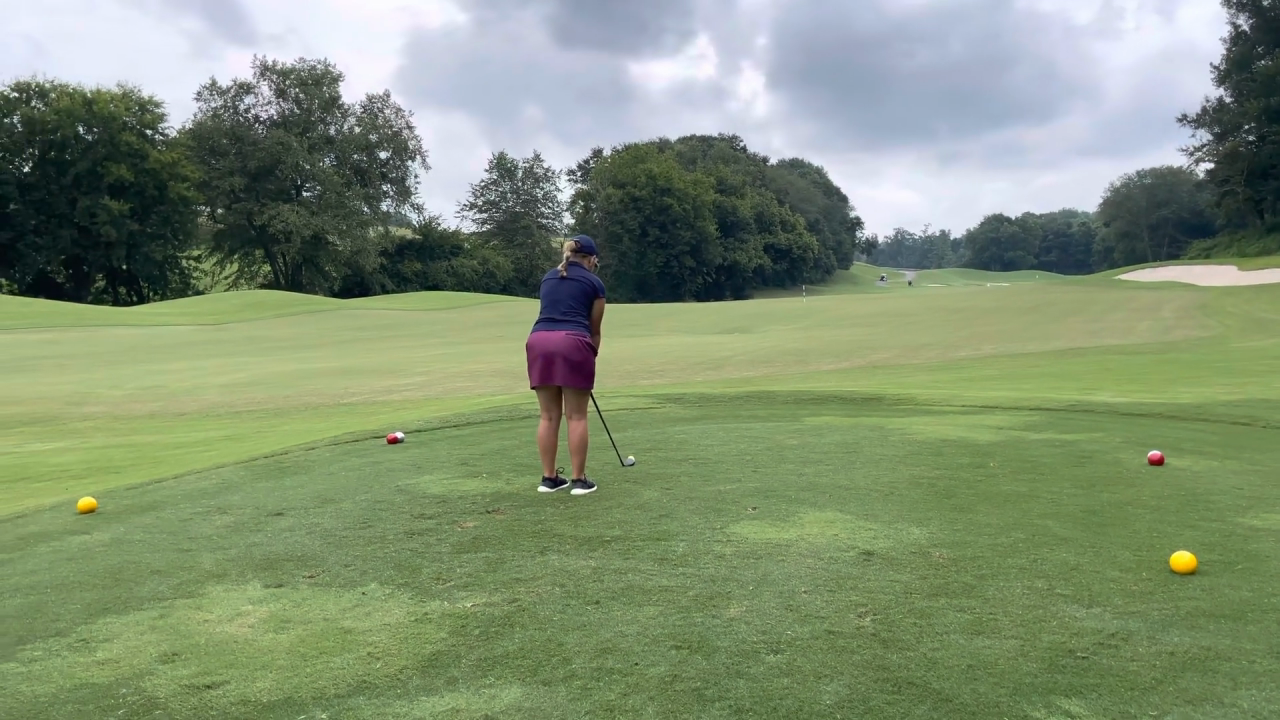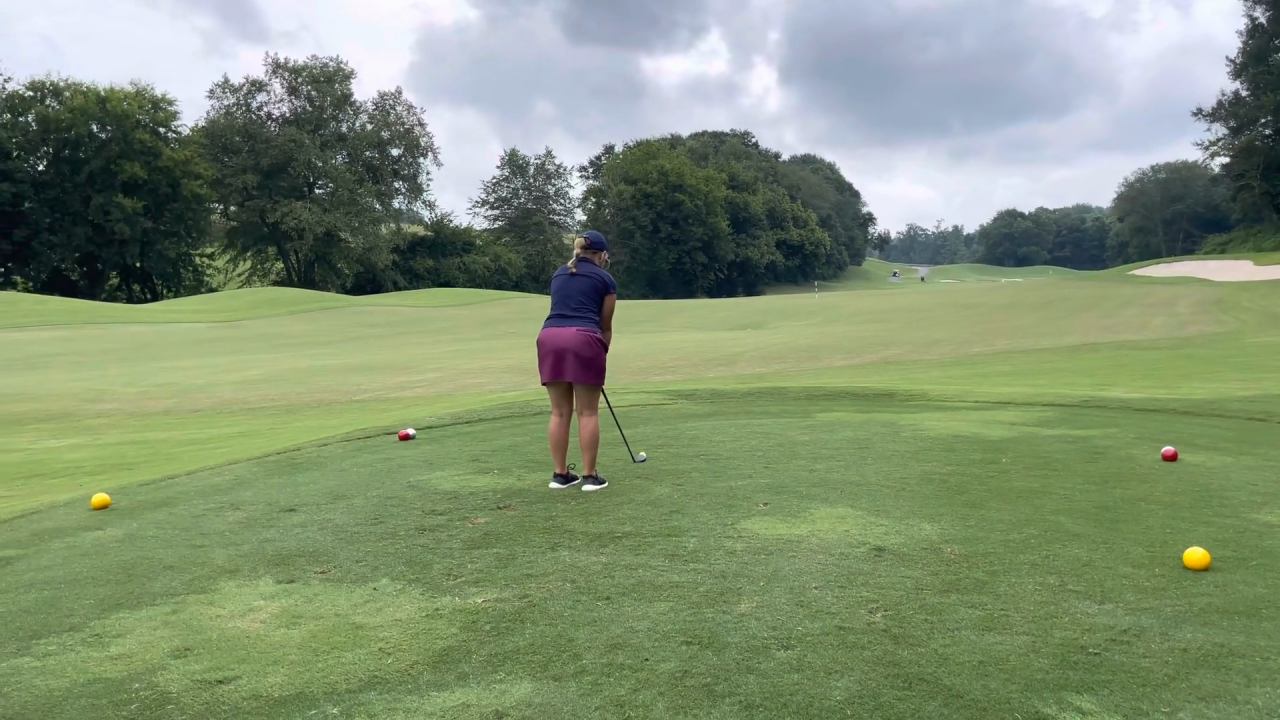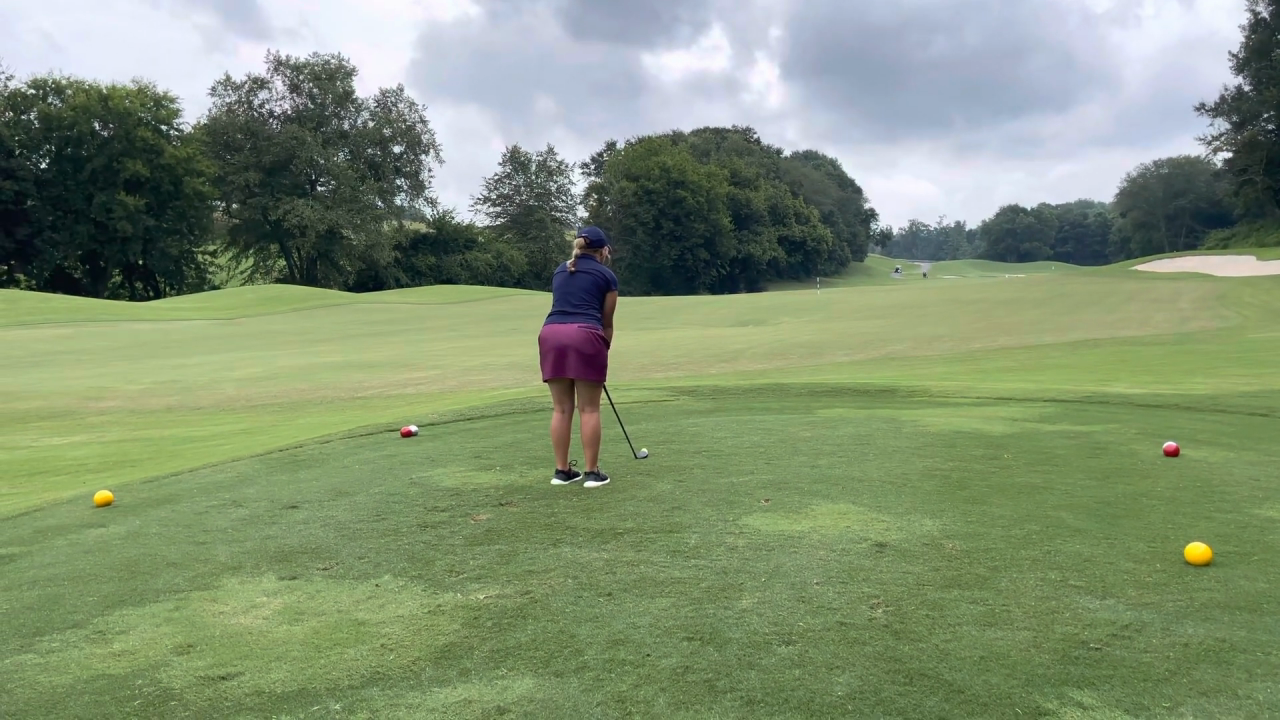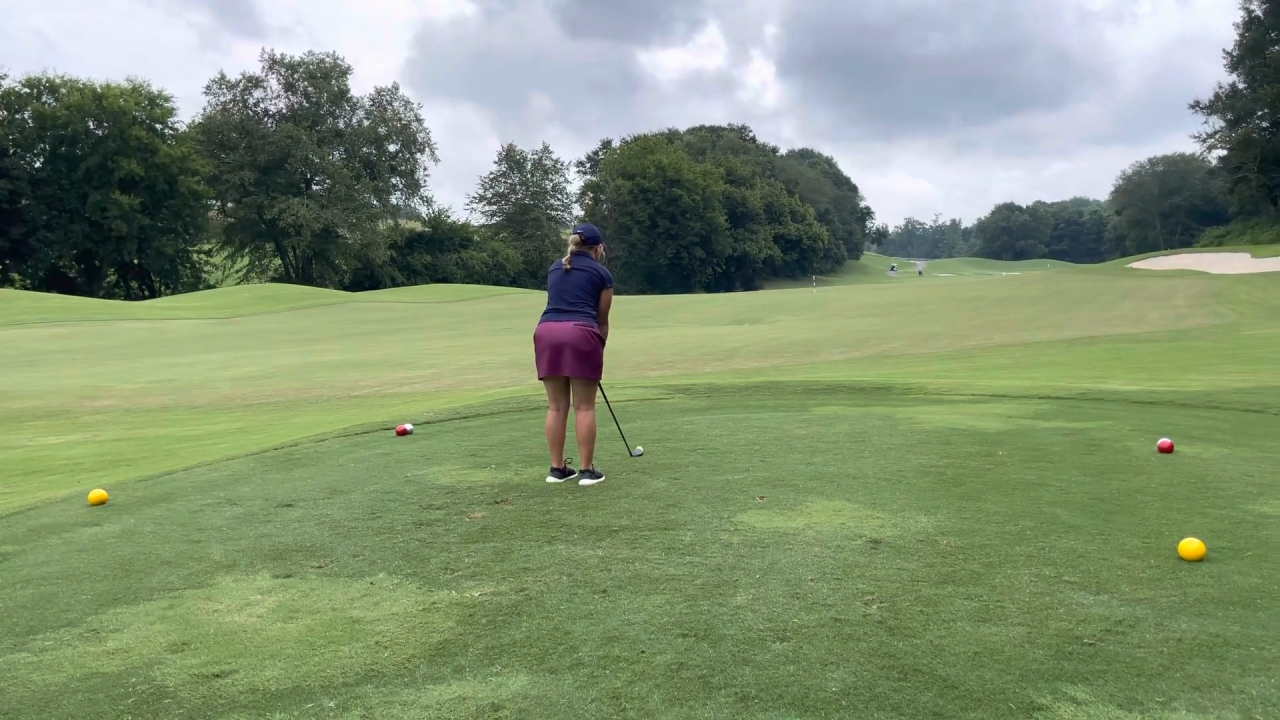
dt=0.5s
person 1, frame 1
left shoulder: (548, 277)
right shoulder: (594, 283)
right elbow: (594, 329)
right wrist: (592, 356)
left hip: (539, 341)
right hip: (573, 343)
left knee: (548, 415)
right knee: (576, 416)
left ankle: (548, 477)
right ankle: (578, 479)
person 1, frame 2
left shoulder: (559, 273)
right shoulder: (605, 279)
right elbow: (605, 325)
right wrist: (603, 352)
left hip: (550, 337)
right hip: (584, 340)
left knee: (559, 412)
right knee: (587, 412)
left ankle: (560, 474)
right ankle: (590, 476)
person 1, frame 3
left shoulder: (561, 270)
right shoulder: (607, 275)
right elbow: (607, 322)
right wrist: (604, 349)
left hip: (551, 334)
right hip: (585, 336)
left knee: (561, 408)
right knee: (589, 409)
left ankle: (562, 470)
right ankle: (592, 472)
person 1, frame 4
left shoulder: (555, 268)
right shoulder: (601, 273)
right elbow: (602, 319)
right wrist: (600, 347)
left hip: (547, 332)
right hip: (581, 334)
left knee: (557, 407)
right knee: (584, 407)
left ankle: (557, 468)
right ankle: (587, 470)
